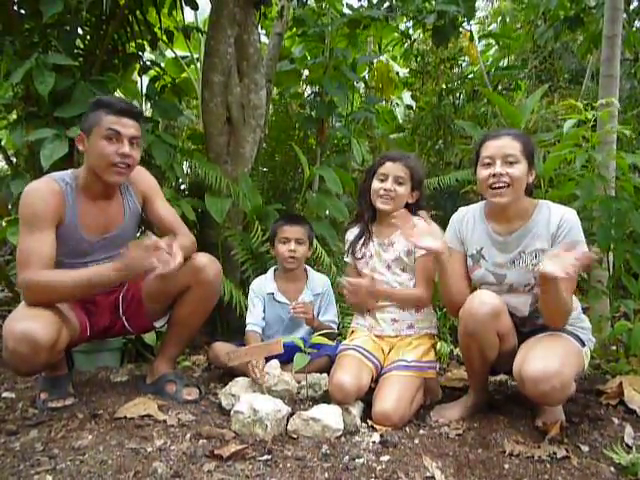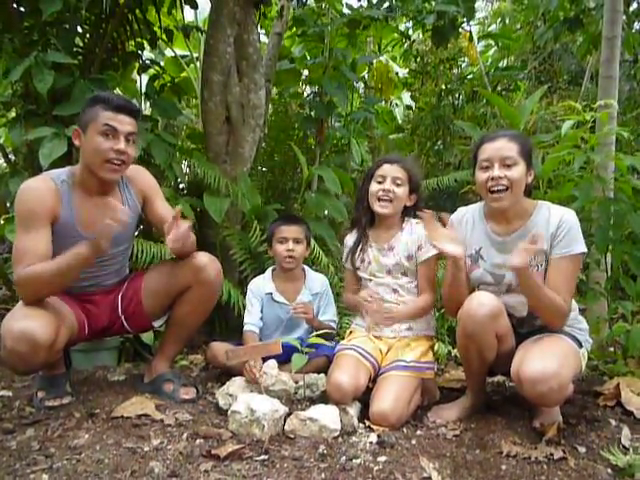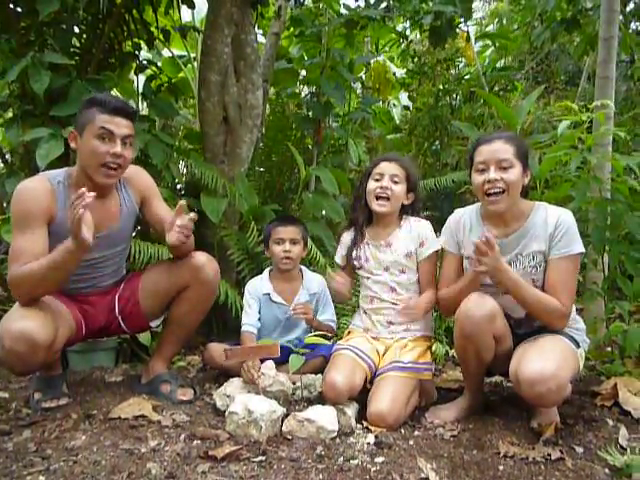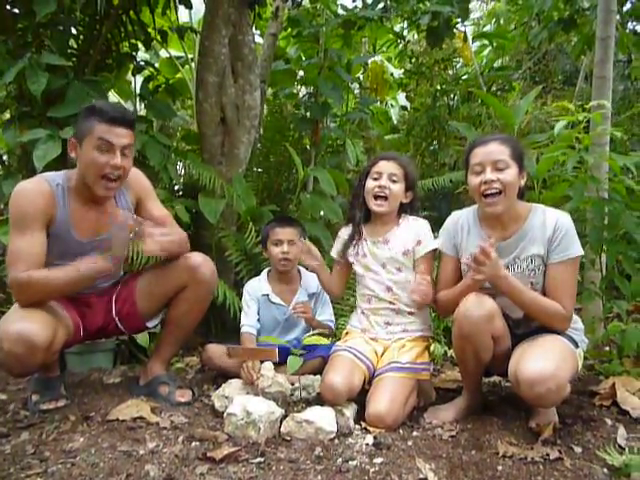
dt=0.1s
person 1, frame 1
left shoulder: (139, 181)
right shoulder: (44, 194)
left elbow: (186, 238)
right elbow: (30, 286)
left wrist: (173, 251)
right wrist: (117, 270)
left hip: (124, 300)
right hip: (66, 303)
left knee: (207, 269)
left ankle: (161, 369)
right ankle: (56, 370)
person 1, frame 2
left shoulder: (138, 179)
right shoulder: (40, 192)
left elbow: (186, 243)
left wrist: (179, 242)
right wrist: (89, 251)
left hip: (121, 297)
right hip: (63, 303)
left knee: (206, 269)
left ankle: (159, 367)
right ankle: (54, 369)
person 1, frame 3
left shoulder: (136, 180)
right shoulder: (36, 192)
left elbow: (186, 244)
left wrist: (178, 238)
right wrist: (75, 247)
left hip: (118, 298)
right hip: (60, 303)
left knee: (204, 269)
left ankle: (157, 369)
right ankle: (50, 370)
person 1, frame 4
left shoulder: (133, 182)
right shoulder: (34, 194)
left elbow: (181, 241)
left wrist: (159, 243)
right wrist: (105, 262)
left hip: (116, 299)
right hip: (58, 304)
left knee: (201, 268)
left ankle: (155, 370)
right ankle: (48, 372)
person 2, frame 1
left shoulder: (560, 220)
right shoulder: (463, 220)
left elbow: (558, 319)
right elbow: (457, 306)
left wrist: (550, 280)
right wrist: (441, 256)
left hip: (552, 331)
right hip: (491, 337)
left knee: (539, 379)
right knee: (481, 304)
left ankle: (550, 398)
right ankle: (476, 394)
person 2, frame 2
left shoulder: (560, 221)
right shoulder: (463, 220)
left elbow: (557, 316)
right elbow: (453, 305)
left wrist: (524, 272)
right wrist: (456, 261)
left hip: (555, 331)
right hip: (491, 337)
left knee: (538, 381)
right knee: (480, 306)
left ankle: (549, 398)
right ankle: (474, 395)
person 2, frame 3
left shoulder: (558, 222)
right shoulder: (460, 221)
left elbow: (558, 317)
right elbow: (446, 305)
left wrist: (501, 271)
right wrist: (474, 274)
left hip: (552, 333)
right hip: (489, 338)
left knee: (537, 382)
right knee: (477, 307)
left ankle: (547, 399)
right ankle: (472, 396)
person 2, frame 4
left shoulder: (555, 225)
right shoulder: (457, 224)
left elbow: (561, 318)
right elbow: (442, 304)
left wrist: (501, 278)
right wrist: (472, 281)
left hip: (548, 333)
right hip: (487, 339)
left knee: (536, 381)
right knee: (474, 306)
left ankle: (545, 399)
right ankle: (470, 396)
person 3, frame 1
right shoulder: (356, 235)
left elbow: (423, 296)
right elbow: (356, 299)
left wrist: (380, 290)
right wrist: (363, 296)
left hip: (412, 334)
right hip: (369, 329)
left knee: (387, 415)
right knee: (342, 390)
left ankle: (420, 385)
right ankle: (389, 379)
person 3, frame 2
left shoulder: (419, 233)
right shoulder: (355, 238)
left elbow: (428, 296)
right elbow: (350, 296)
left wrist: (392, 314)
right wrist: (360, 302)
left hip: (411, 335)
right hip: (366, 330)
left knee: (385, 415)
right knee: (340, 389)
left ankle: (419, 383)
right ankle: (381, 379)
person 3, frame 3
left shoulder: (420, 230)
right shoulder: (352, 237)
left elbow: (431, 292)
right elbow: (344, 291)
left wrist: (417, 306)
right wrist: (339, 287)
left hip: (409, 335)
right hip: (365, 330)
left knee: (382, 416)
right knee: (335, 389)
left ankle: (417, 384)
right ankle: (377, 379)
person 3, frame 4
left shoulder: (417, 229)
right shoulder: (350, 234)
left elbow: (427, 297)
right elbow: (336, 291)
left wrist: (423, 294)
right wrist: (318, 267)
left hip: (407, 335)
right hip: (363, 330)
left knee: (380, 416)
right knee: (334, 390)
left ankle: (413, 385)
right ankle: (381, 380)
person 4, frame 1
left shoulder: (321, 283)
right shoulder: (260, 285)
left elbow: (331, 333)
right elbow: (253, 329)
left wrist: (314, 323)
left hip: (307, 353)
left knee: (337, 350)
right knee: (217, 351)
person 4, frame 2
left shoulder: (319, 283)
right shoulder: (258, 285)
left elbow: (330, 332)
right elbow: (251, 329)
left wrist: (314, 322)
right wrist: (254, 358)
left hip: (305, 352)
left knee: (335, 350)
right knee: (215, 351)
person 4, frame 3
left shoulder: (317, 283)
right shoulder: (255, 286)
left elbow: (330, 332)
right elbow: (249, 329)
left wrist: (313, 323)
right wrist: (251, 359)
left hip: (303, 353)
left knee: (332, 350)
right knee: (212, 352)
person 4, frame 4
left shoulder: (314, 284)
right shoulder: (253, 287)
left elbow: (328, 332)
right elbow: (248, 331)
left wrist: (313, 322)
right wrist: (251, 360)
left hip: (301, 354)
left knee: (331, 351)
right knee: (210, 353)
